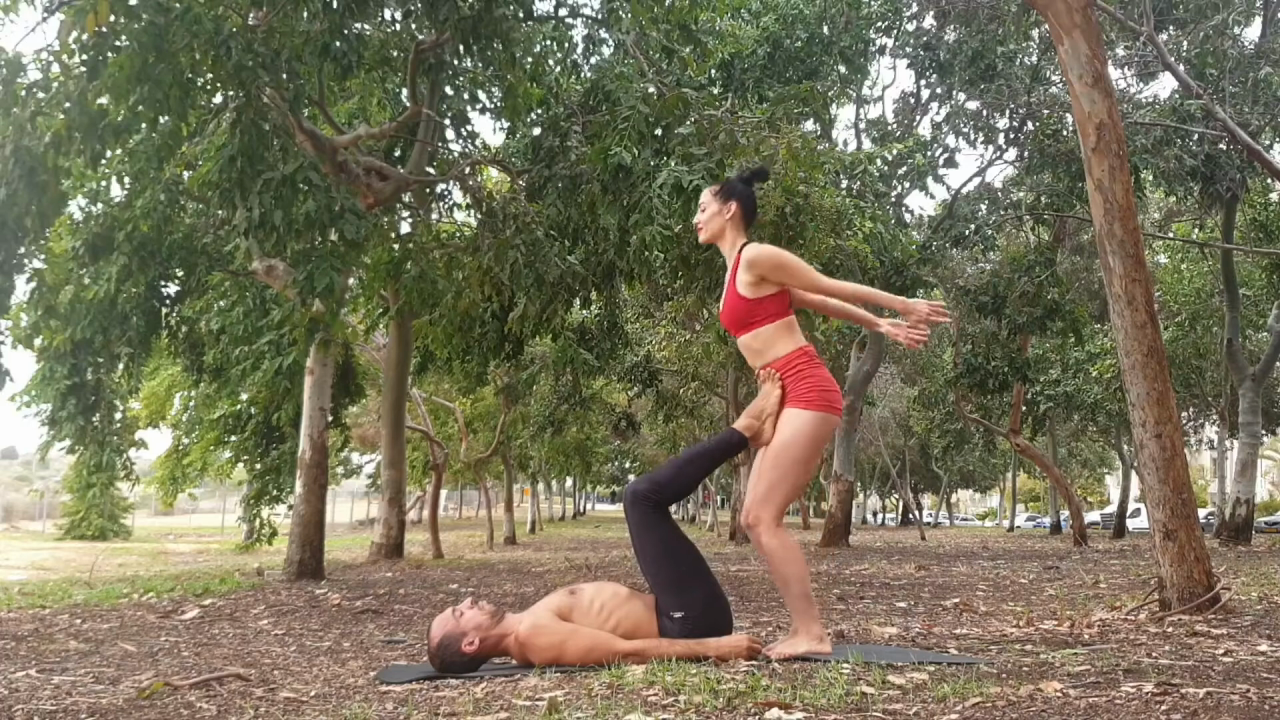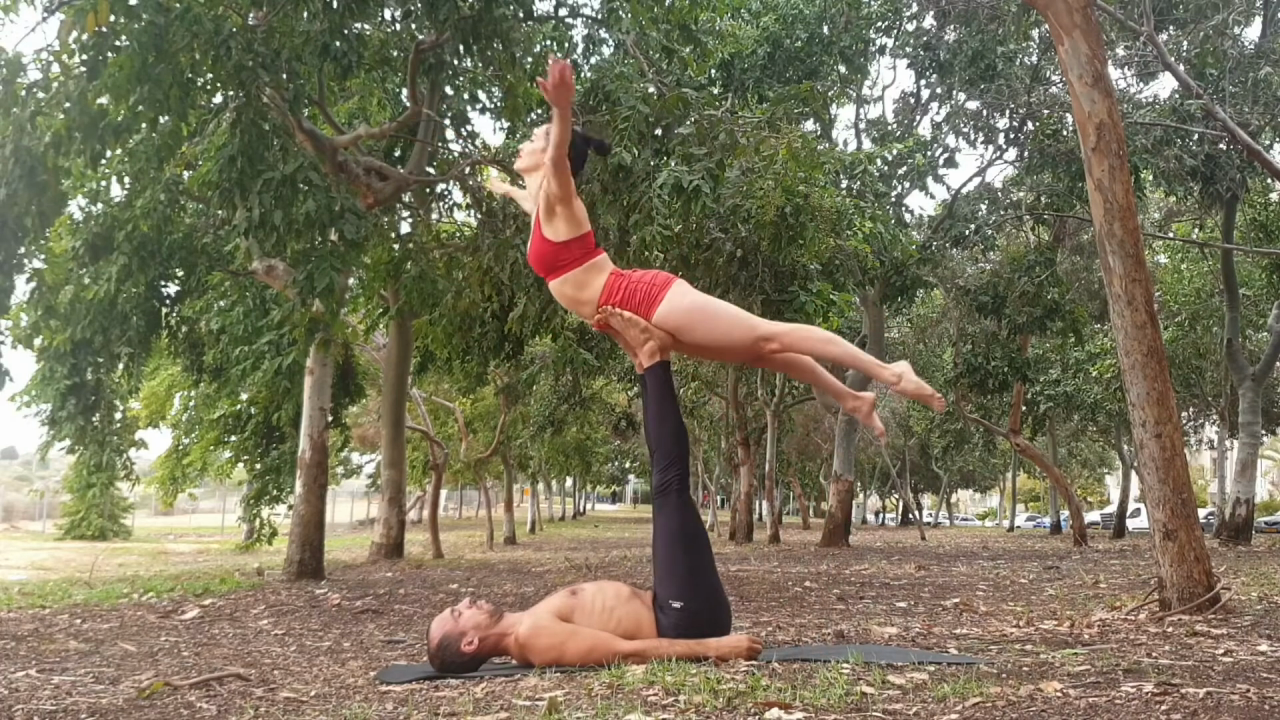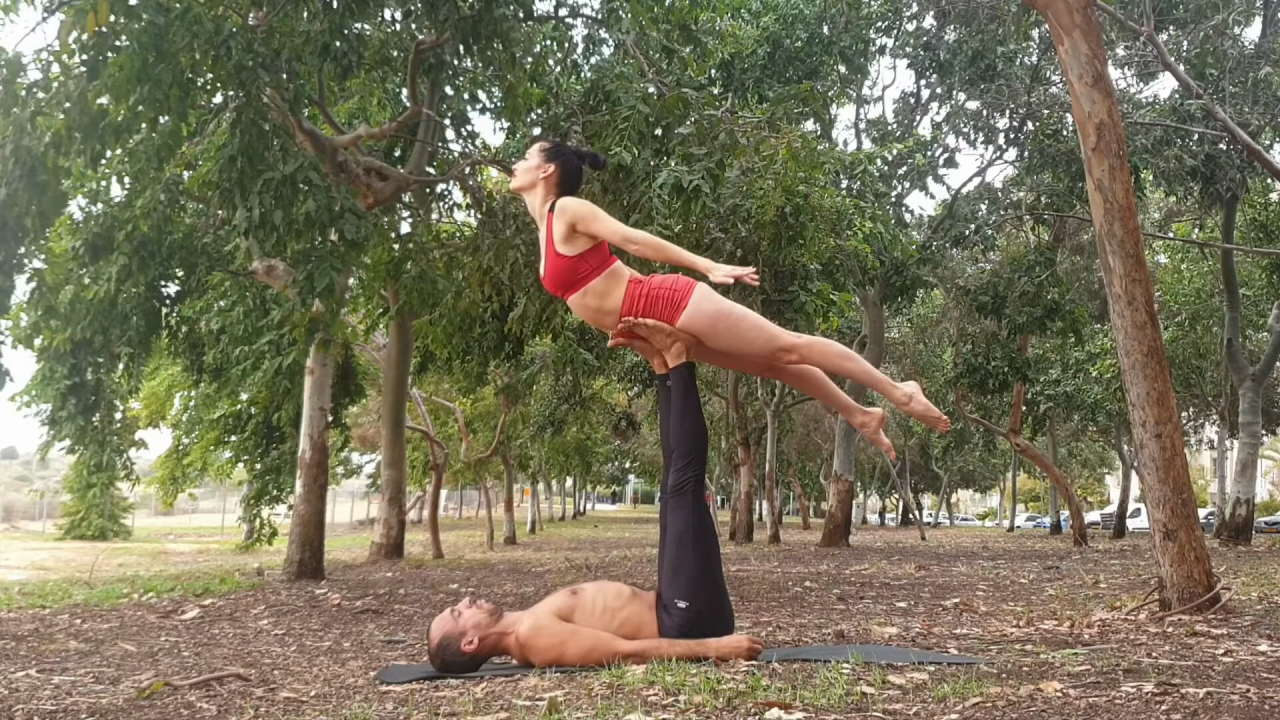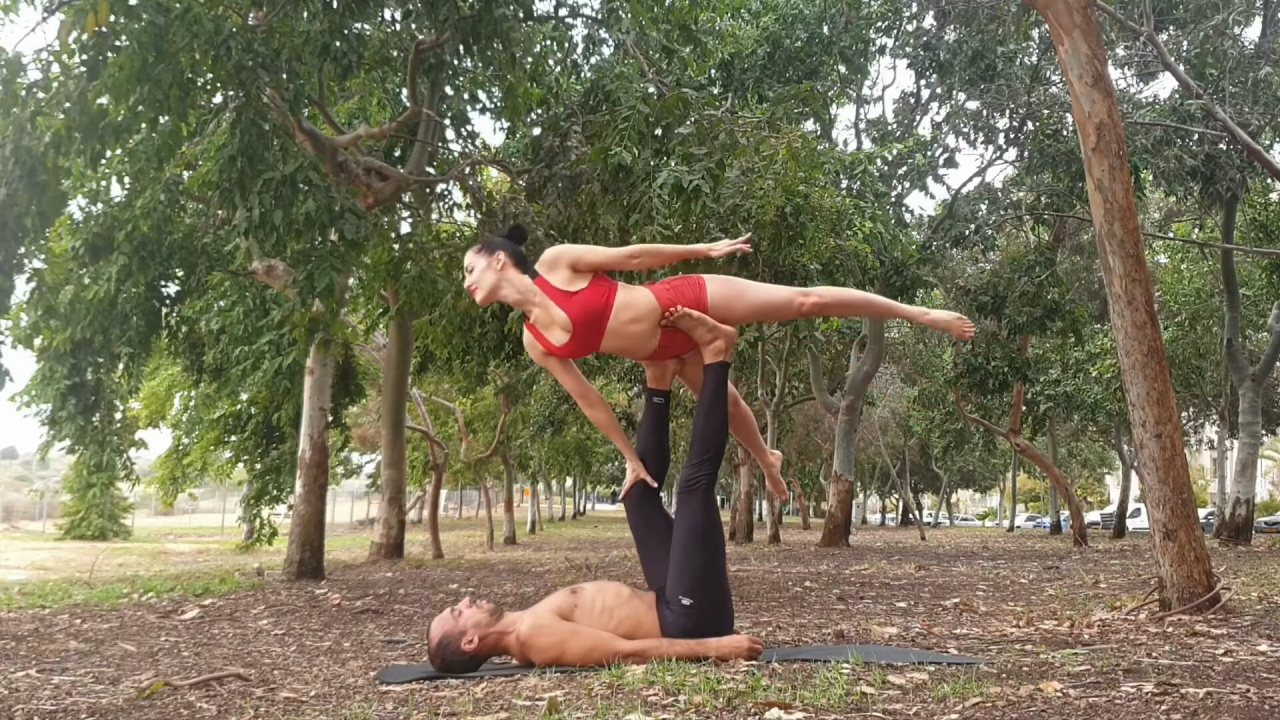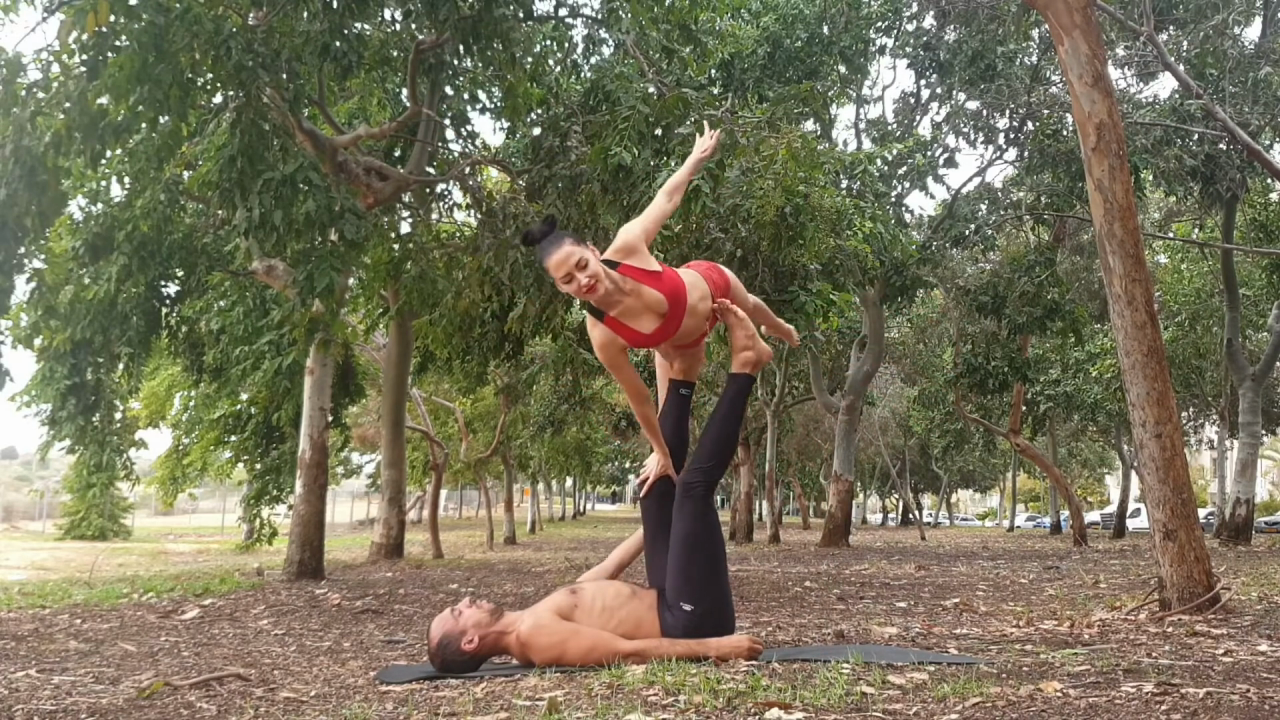
dt=1s
person 1, frame 1
left shoulder: (757, 257)
right shoulder: (741, 267)
left elbow: (830, 287)
right elbow: (816, 301)
left wrist: (902, 305)
right wrist: (881, 325)
left hip: (807, 394)
right hip: (793, 398)
left knee: (761, 518)
right knee: (761, 518)
left ankle: (810, 632)
right ankle: (804, 628)
person 1, frame 2
left shoulder: (558, 198)
right shoulder: (543, 205)
left elbow: (560, 143)
left wrist: (559, 104)
right wrist: (506, 188)
left hip: (651, 302)
right hip: (647, 314)
left knee: (770, 338)
right knee: (758, 348)
left ankle: (887, 371)
right ankle: (853, 400)
person 1, frame 3
left shoulder: (568, 211)
right shoulder: (548, 230)
left elbow: (633, 239)
left wrist: (707, 266)
left hip: (668, 304)
right hip: (655, 324)
left knee: (785, 347)
right knee: (769, 363)
left ankle: (897, 391)
right ankle: (860, 415)
person 1, frame 4
left shoulder: (557, 262)
right shoulder: (534, 339)
left elbow: (633, 256)
right elbow: (589, 399)
left wrist: (706, 248)
right wrist: (631, 458)
left hip: (689, 301)
right hip: (671, 348)
left knee: (806, 300)
right knee: (725, 401)
left ankle: (920, 315)
right ankle: (765, 459)
person 1, frame 5
left shoulder: (627, 246)
right shoulder: (603, 335)
left elbow: (666, 198)
right elbow: (639, 399)
left wrist: (697, 157)
right wrist: (660, 452)
left hip: (710, 284)
right hip: (679, 344)
left knee: (751, 307)
left ankle: (779, 327)
person 2, frame 1
left shoulder: (530, 625)
right shoulder: (530, 634)
right elbow: (626, 652)
right wrist: (714, 646)
left hip: (682, 620)
right hip: (690, 624)
left knee: (642, 498)
right knee: (643, 496)
left ankle: (745, 432)
right ankle: (742, 433)
person 2, frame 2
left shoulder: (530, 625)
right shoulder: (530, 636)
right elbow: (628, 652)
right wrist: (713, 647)
left hip: (676, 617)
right hip: (686, 622)
right knee: (669, 485)
left ankle: (647, 360)
right ankle: (651, 359)
person 2, frame 3
left shoulder: (530, 623)
right shoulder: (530, 635)
right elbow: (627, 652)
right wrist: (712, 646)
left hip: (676, 614)
right hip: (688, 623)
right knee: (685, 486)
left ankle: (666, 363)
right ankle: (675, 358)
person 2, frame 4
left shoulder: (529, 625)
right shoulder: (531, 635)
right elbow: (628, 652)
right wrist: (713, 646)
left hip: (674, 610)
right hip: (689, 623)
left knee: (640, 493)
right knee: (695, 483)
left ankle: (658, 382)
right ankle: (714, 356)
person 2, frame 5
left shoulder: (531, 622)
right shoulder: (532, 635)
left elbow: (596, 579)
right elbow: (629, 652)
left wrist: (660, 530)
right wrist: (715, 646)
left hip: (669, 605)
right hip: (691, 621)
left knee: (659, 483)
right knee: (694, 485)
right ankle: (743, 367)
